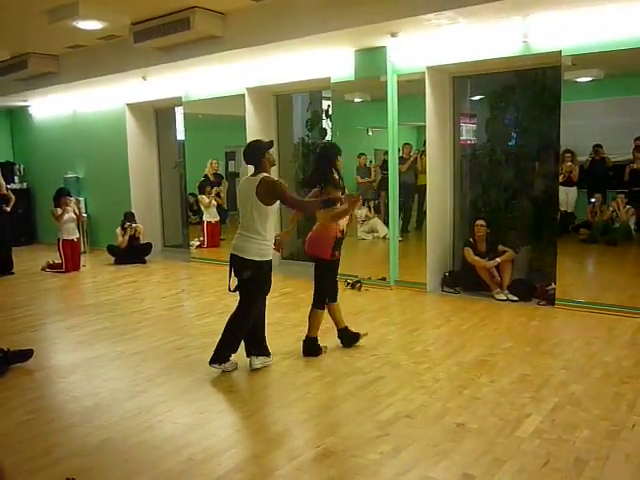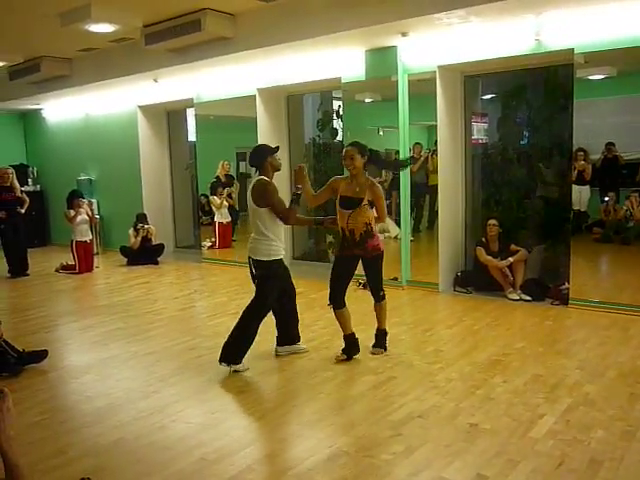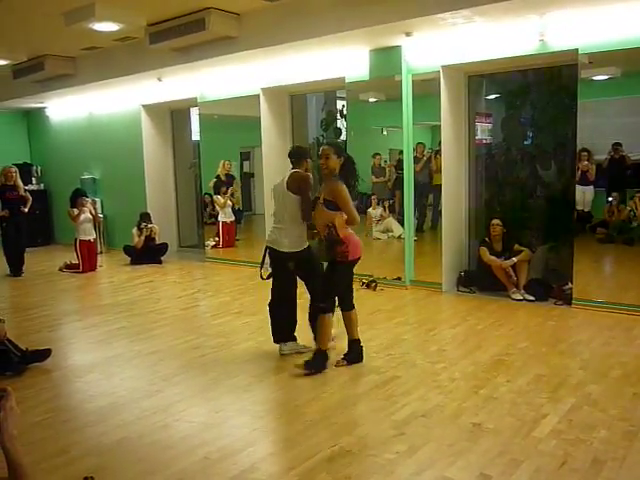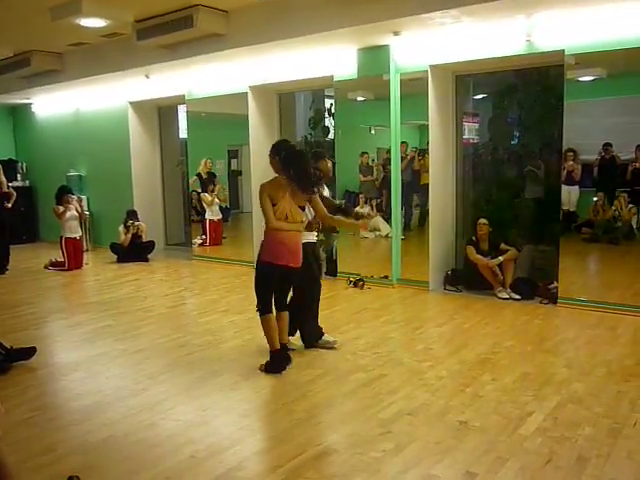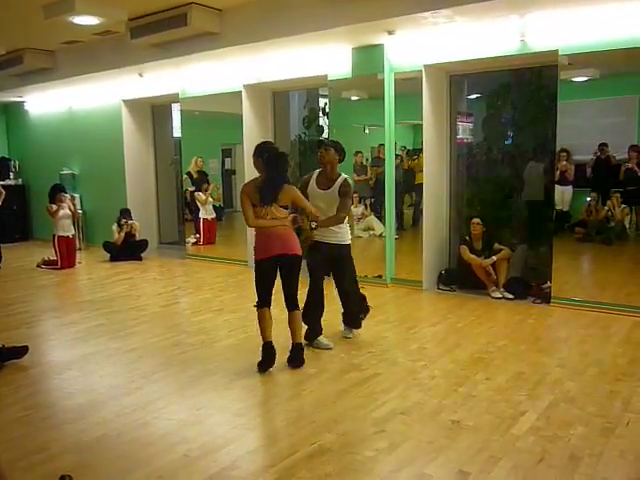
dt=0.4s
person 1, frame 1
left shoulder: (321, 183)
right shoulder: (334, 185)
right elbow: (333, 218)
right wrist: (351, 205)
left hip: (318, 241)
right hip: (327, 244)
left knee: (329, 291)
right knee: (323, 294)
left ankle: (346, 334)
right ankle: (310, 343)
person 1, frame 2
left shoulder: (373, 187)
right shoulder: (337, 183)
left elbow: (382, 218)
right elbow: (313, 201)
left wrist: (364, 222)
right wrist: (303, 180)
left hip: (370, 245)
right hip: (346, 246)
left knee: (377, 291)
right knee: (335, 296)
left ankle: (381, 337)
right ankle: (350, 344)
person 1, frame 3
left shoulder: (337, 187)
right shoulder: (326, 185)
left elbow: (354, 220)
left wrist: (336, 225)
right wrist: (323, 228)
left hip: (345, 250)
right hip: (337, 249)
left knee: (325, 301)
right knee: (344, 299)
left ankle: (320, 357)
right ankle: (355, 350)
person 1, frame 4
left shoulder: (268, 187)
right shoulder: (306, 187)
left elbow: (270, 223)
right elbow: (326, 219)
left wrist: (295, 226)
right wrist: (354, 223)
left hip: (273, 250)
right hip: (295, 251)
left knee: (264, 304)
right knee: (281, 302)
left ankle: (276, 358)
right ankle: (283, 350)
person 1, frame 5
left shoulder: (247, 188)
right shoulder: (288, 189)
left elbow: (251, 221)
right elbow: (314, 215)
left wrist: (280, 221)
left hip: (265, 247)
right hip: (289, 244)
left knee: (264, 301)
right knee: (292, 299)
left ankle: (268, 349)
right ankle: (297, 352)
person 2, frame 1
left shoulder: (243, 184)
right shoulder: (270, 184)
right elbow: (302, 207)
left wrist: (269, 239)
left hip: (239, 251)
right hip: (257, 255)
left knee: (253, 304)
right knee: (249, 307)
left ankle: (258, 353)
right ankle: (221, 356)
person 2, frame 2
left shoulder: (261, 185)
right shoulder: (265, 185)
left elbow: (287, 219)
right elbow: (287, 218)
left wrist: (320, 221)
right wrist: (298, 192)
left hip: (269, 255)
right hip: (267, 256)
left knee: (286, 293)
right knee: (260, 306)
left ankle: (286, 341)
right ankle: (231, 357)
person 2, frame 3
left shoulder: (279, 183)
right shoulder: (303, 178)
right elbow: (306, 215)
left hip: (275, 244)
right hip: (294, 245)
left knee: (283, 293)
right knee: (319, 285)
left ankle: (286, 340)
person 2, frame 4
left shoulder: (324, 190)
left elbow: (330, 207)
left hip: (310, 239)
right hip: (298, 239)
left knee: (305, 287)
right knee: (310, 287)
left ankle: (287, 330)
right ankle: (313, 336)
person 2, frame 5
left shoulder: (345, 184)
right shoulder: (309, 180)
left elbow: (341, 216)
left wrist: (315, 224)
left hip: (340, 242)
right hip: (317, 241)
left knee: (347, 286)
right knee: (315, 287)
left ankle: (352, 322)
right ankle: (313, 333)
